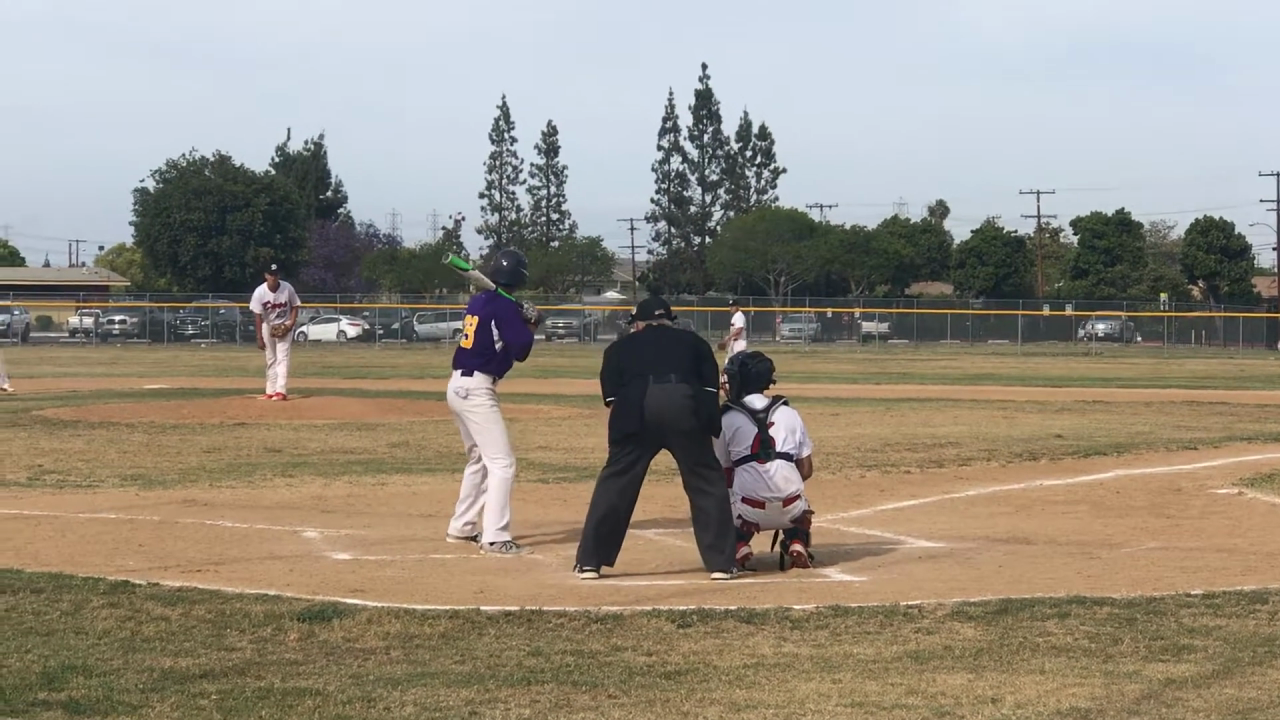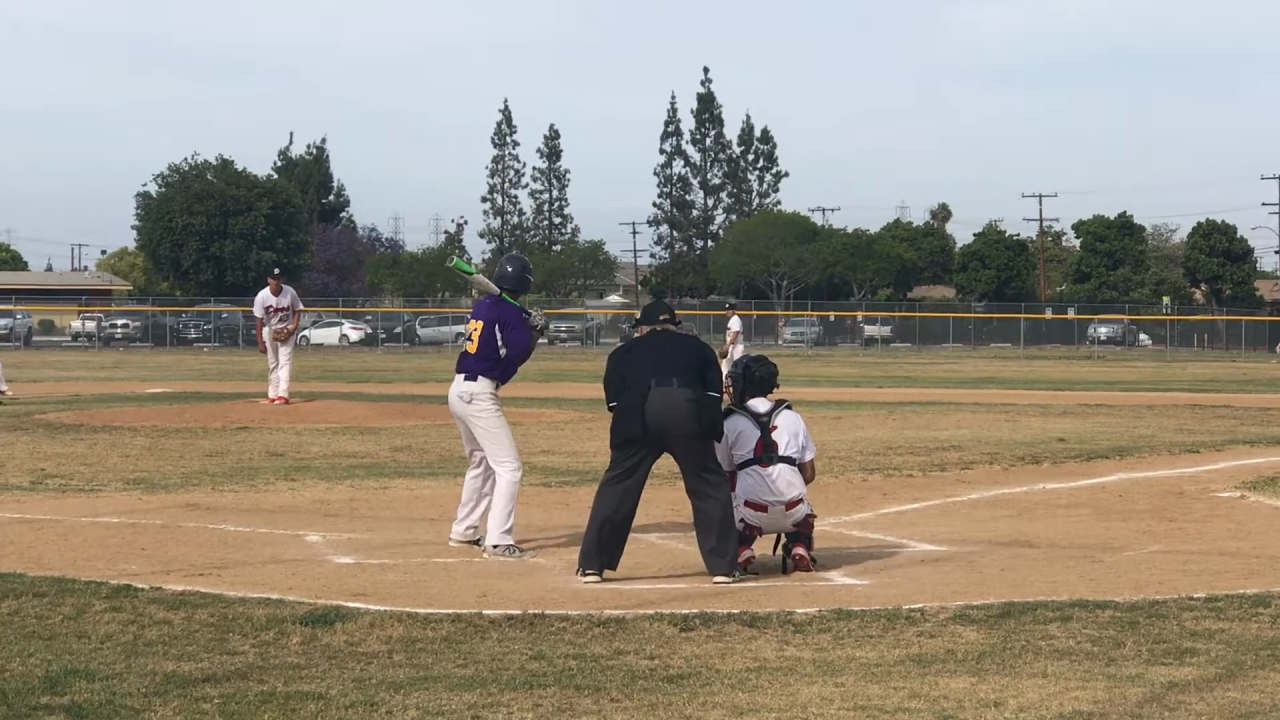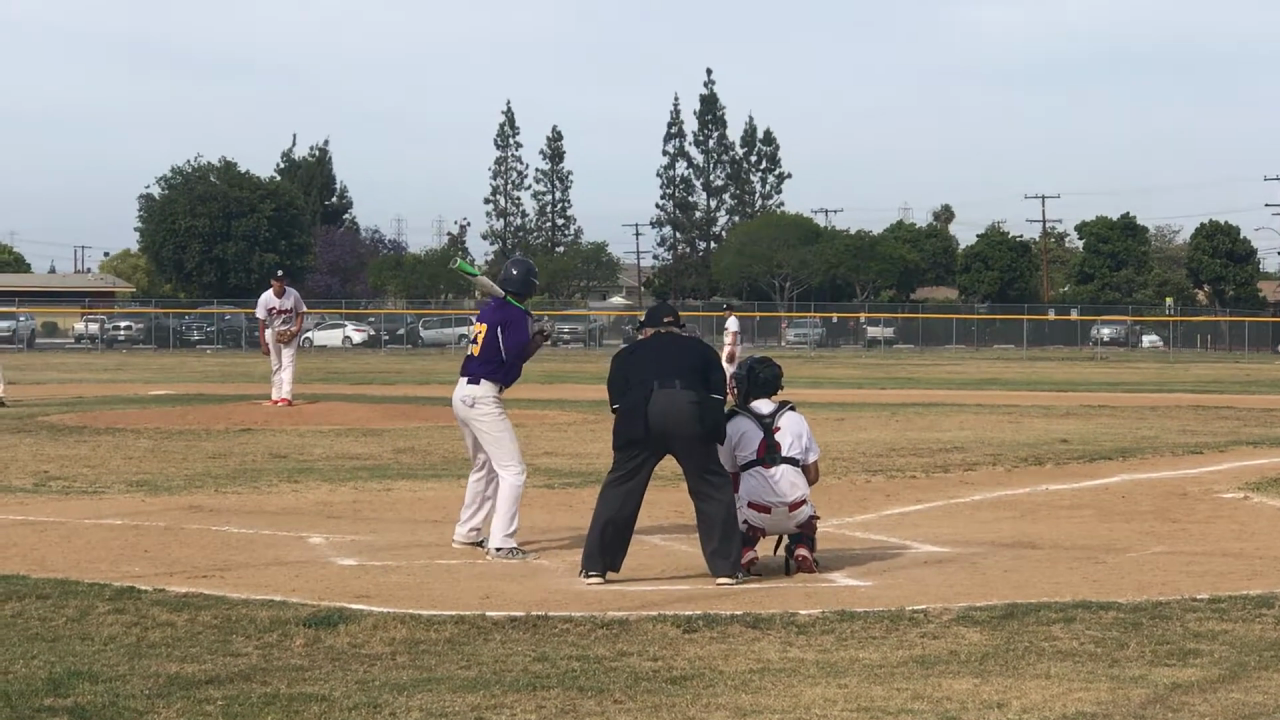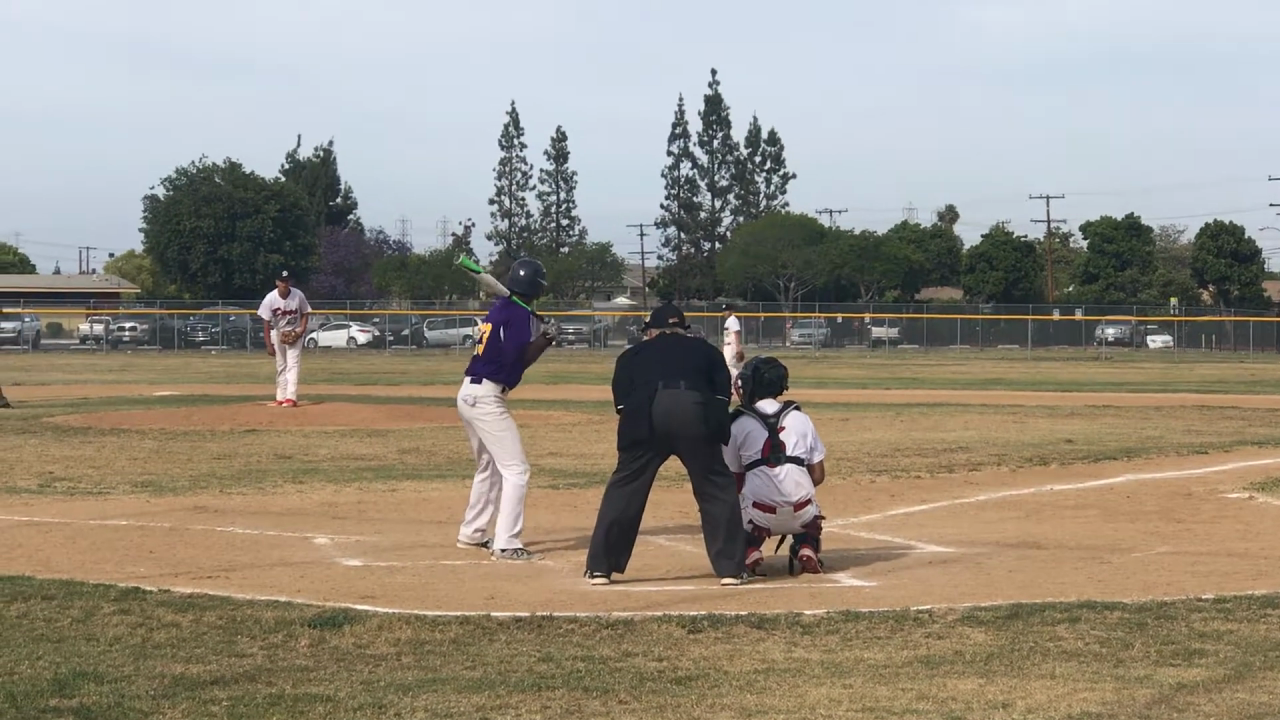
dt=0.1s
person 1, frame 1
left shoulder: (478, 301)
right shoulder: (505, 306)
right elbow: (520, 352)
left wrist: (521, 320)
right wrist: (531, 325)
left hip: (460, 386)
right hip: (477, 389)
left knee: (479, 460)
right knee: (502, 463)
left ankle: (461, 527)
right ankle: (495, 538)
person 1, frame 2
left shoulder: (482, 306)
right shoulder: (511, 311)
right elbow: (518, 355)
left wrist: (529, 330)
right wrist: (536, 331)
left hip: (460, 390)
right hip: (479, 393)
left knee: (481, 464)
right knee: (508, 466)
left ankle: (463, 531)
right ankle: (498, 541)
person 1, frame 3
left shoulder: (489, 309)
right shoulder: (515, 314)
right elbow: (516, 355)
left wrist: (534, 336)
right wrist: (539, 337)
left hip: (464, 393)
right hip: (483, 397)
left knee: (484, 467)
right knee: (512, 470)
left ankle: (466, 533)
right ankle: (501, 544)
person 1, frame 4
left shoulder: (500, 309)
right shoulder: (519, 314)
right elbow: (516, 356)
left wrist: (543, 342)
right wrist: (542, 339)
left hip: (472, 394)
right hip: (486, 397)
left knee: (489, 467)
right knee: (516, 470)
left ankle: (472, 533)
right ankle: (507, 545)
person 2, frame 1
left shoulder: (619, 347)
right shoulder: (693, 341)
left elbow: (614, 401)
right elbow: (710, 390)
left wrist: (620, 449)
left hip: (636, 406)
right hip: (686, 402)
left knee: (615, 481)
right knee: (708, 481)
left ankle: (589, 561)
right ankle: (721, 563)
person 2, frame 2
left shoulder: (623, 352)
right shoulder: (697, 346)
left elbow: (617, 405)
right elbow: (713, 397)
left wrist: (629, 454)
right wrist: (700, 442)
left hip: (638, 410)
right hip: (688, 406)
left knee: (617, 484)
right knee: (710, 485)
left ankle: (591, 565)
right ankle: (723, 566)
person 2, frame 3
left shoulder: (627, 354)
right shoulder: (701, 349)
left elbow: (620, 407)
right elbow: (716, 399)
left wrist: (631, 455)
right wrist: (701, 446)
left hip: (641, 412)
right hip: (691, 408)
left knee: (619, 486)
right knee: (714, 486)
left ankle: (594, 566)
right ankle: (726, 568)
person 2, frame 4
left shoulder: (632, 354)
right shoulder: (706, 350)
left elbow: (624, 407)
right elbow: (721, 399)
left wrist: (637, 454)
left hip: (646, 412)
right hip: (695, 409)
left knee: (624, 486)
right knee: (718, 487)
left ankle: (599, 568)
right ankle: (731, 568)
person 3, frame 1
left shoulder: (727, 420)
right shoulder: (790, 414)
left elbow: (724, 477)
right elbow: (806, 470)
left hip: (749, 512)
right hip: (790, 511)
left ankle: (737, 546)
right ankle: (797, 545)
person 3, frame 2
left shoulder: (730, 423)
right shoulder: (793, 417)
right elbow: (809, 474)
left hip: (752, 516)
right hip: (793, 514)
left ankle: (740, 550)
right ankle: (799, 548)
person 3, frame 3
left shoulder: (734, 425)
right shoulder: (797, 419)
left elbow: (730, 482)
right elbow: (812, 476)
left hip: (755, 517)
right hip: (796, 516)
left ankle: (743, 551)
right ankle: (803, 550)
person 3, frame 4
left shoulder: (739, 425)
right shoulder: (802, 419)
left elbow: (734, 483)
right elbow: (818, 476)
left hip: (760, 516)
right hip: (802, 515)
left ankle: (749, 551)
right ankle: (807, 550)
